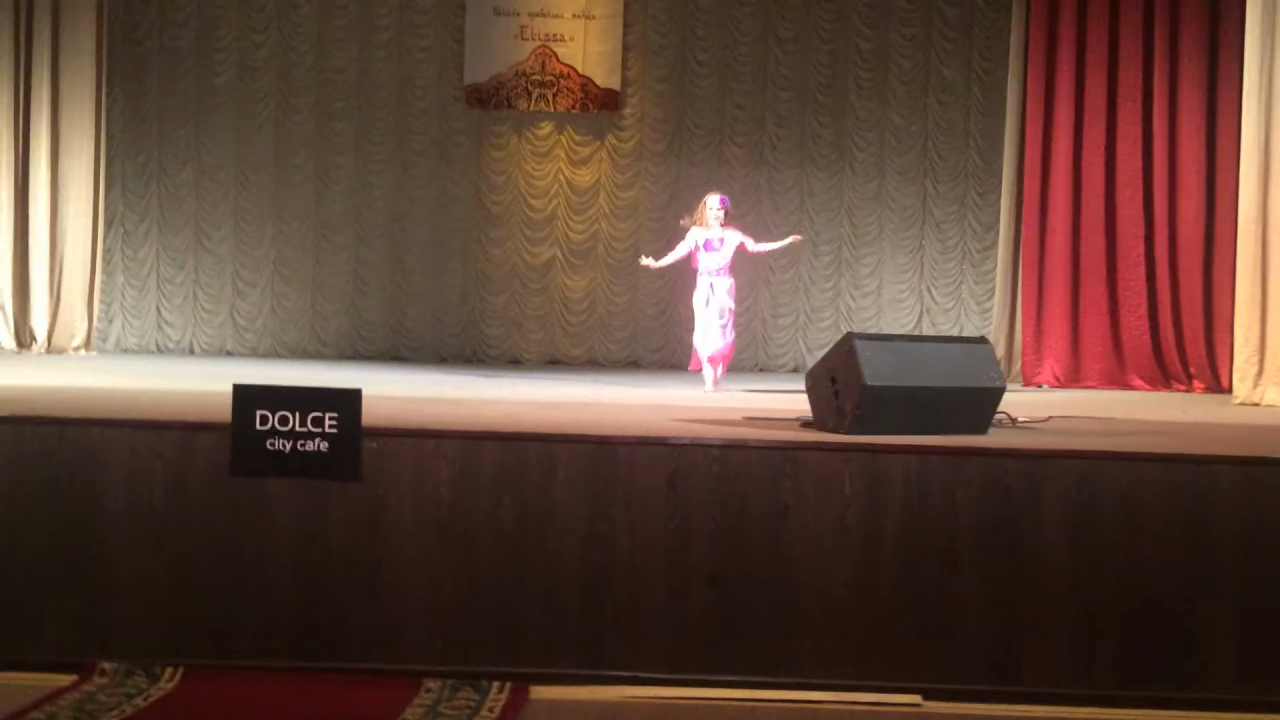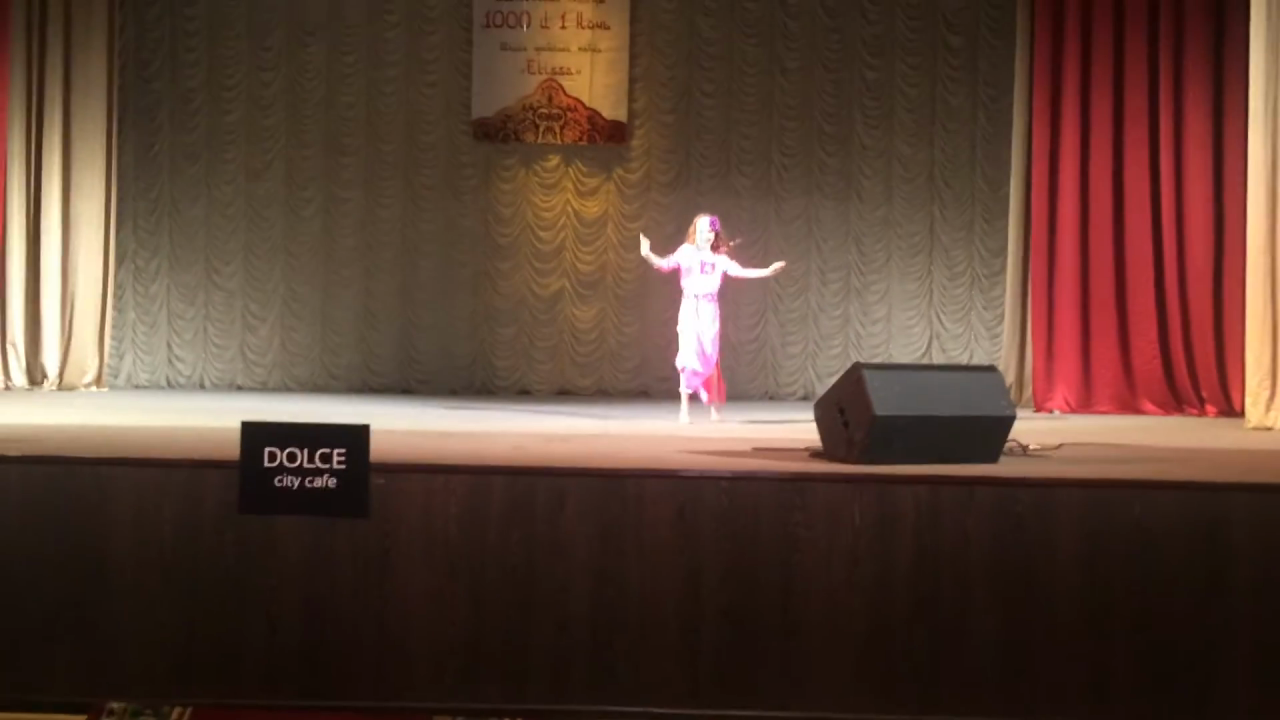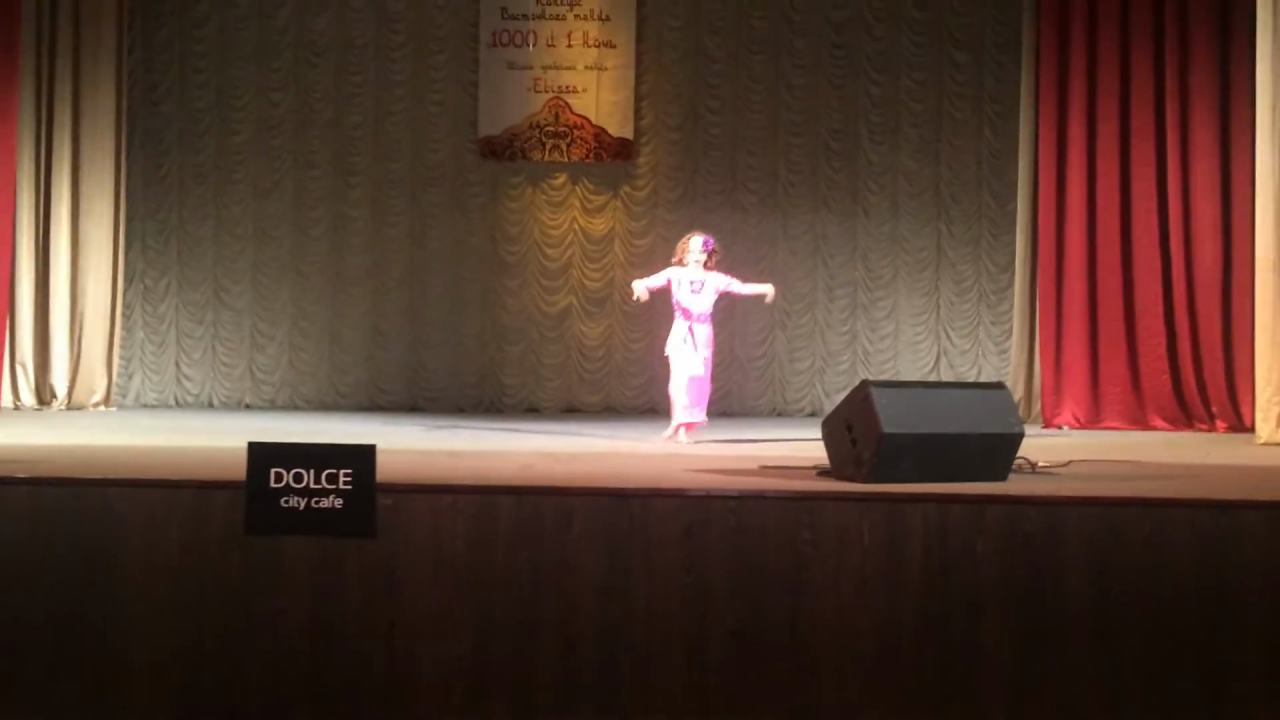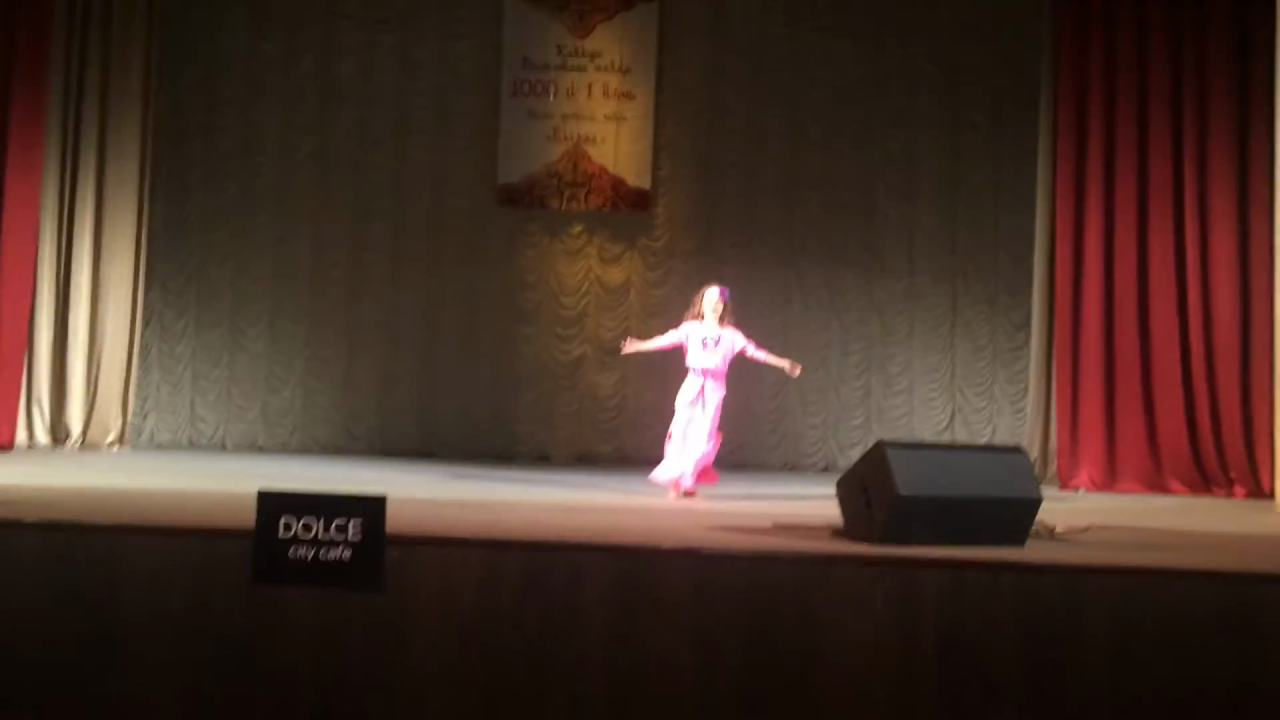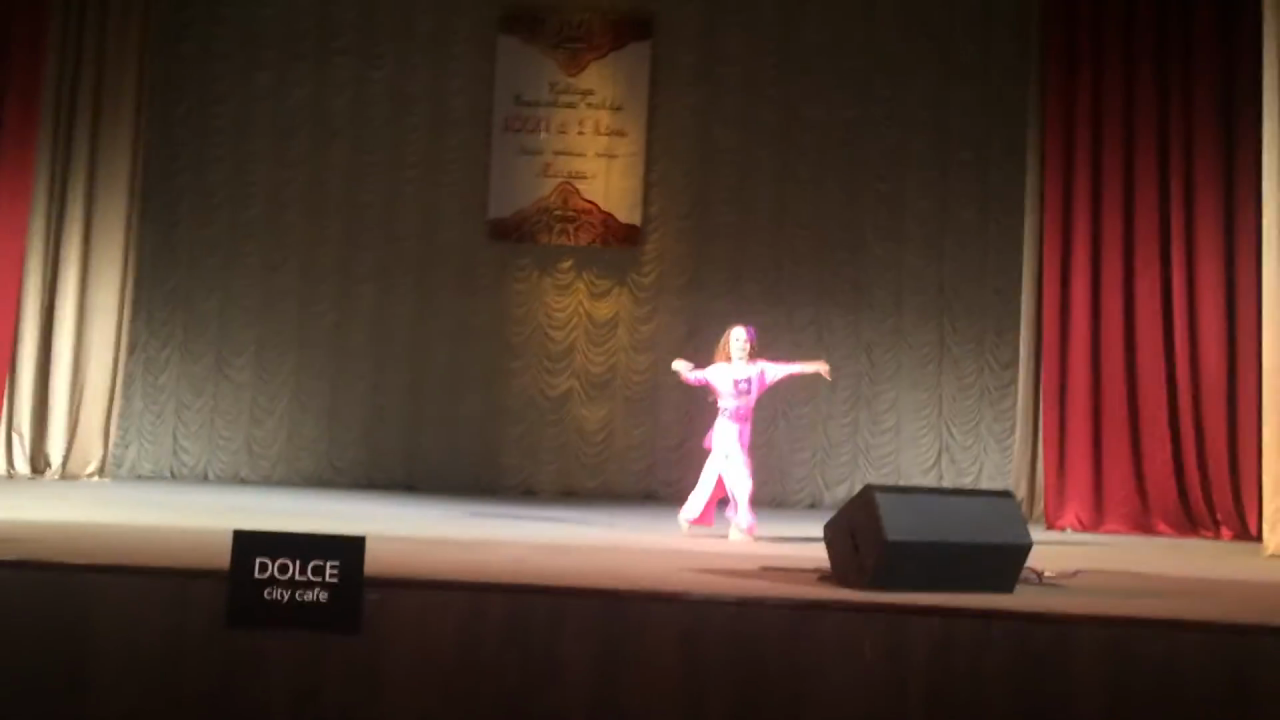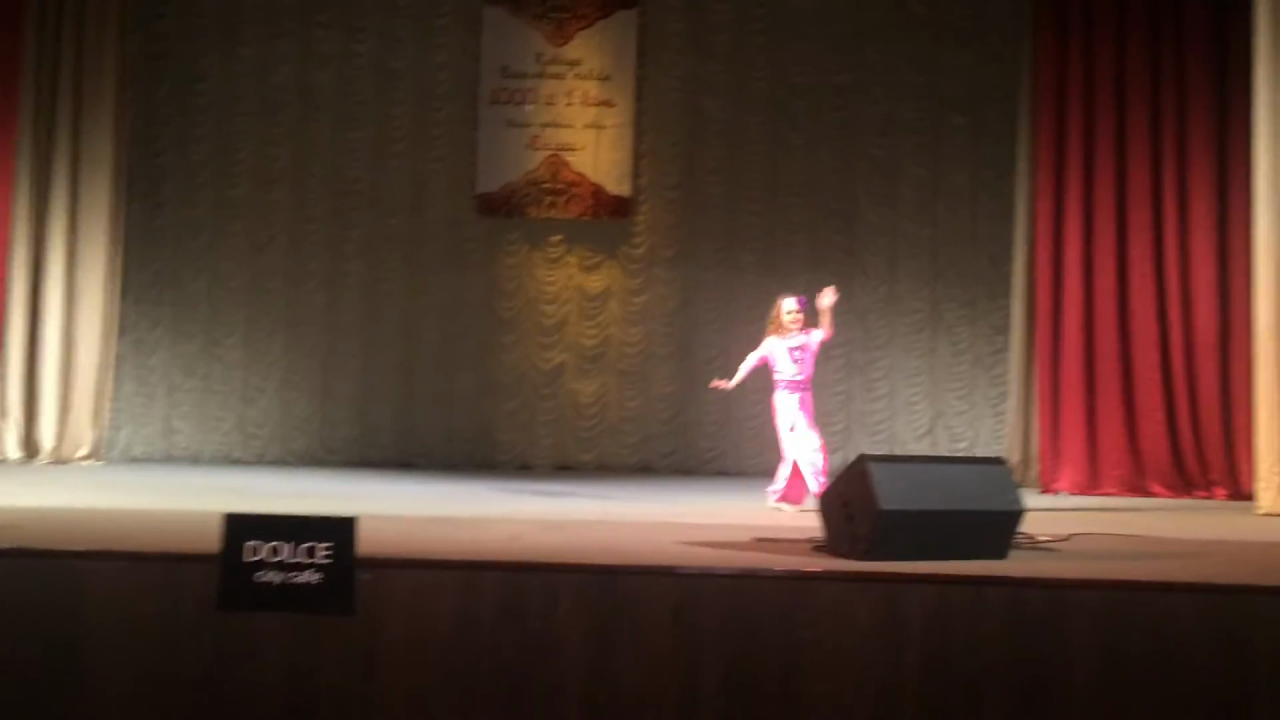
dt=0.4s
person 1, frame 1
left shoulder: (731, 234)
right shoulder: (696, 233)
left elbow: (754, 246)
right elbow: (681, 251)
left wrist: (784, 242)
right wrist: (657, 263)
left hip: (723, 284)
right hip: (703, 285)
left knee: (720, 329)
right knee: (703, 330)
left ankle: (714, 376)
right ankle: (707, 371)
person 1, frame 2
left shoulder: (720, 258)
right shoulder: (686, 251)
left elbow: (739, 271)
right elbow: (665, 265)
left wrist: (768, 271)
right wrist: (648, 255)
left hip: (709, 309)
right hip: (689, 308)
left knee: (709, 357)
right knee: (689, 353)
left ankle: (714, 404)
right ankle: (685, 406)
person 1, frame 3
left shoulder: (714, 277)
right shoulder: (675, 273)
left elbow: (740, 287)
right elbow: (652, 281)
left wrist: (765, 288)
right wrist: (639, 286)
left hip: (702, 330)
right hip: (681, 329)
left knee: (697, 374)
right knee: (681, 371)
left ankle: (685, 425)
right ankle: (679, 423)
person 1, frame 4
left shoulder: (730, 334)
right shoulder: (689, 328)
left elbow: (753, 351)
right elbow: (667, 340)
left wrist: (782, 363)
right wrist: (639, 345)
left hip: (715, 388)
right hip: (693, 384)
left knee: (703, 436)
right knee: (681, 430)
left ankle: (688, 482)
right ankle: (674, 480)
person 1, frame 5
left shoulder: (759, 368)
right shoulder: (718, 370)
left elbow: (786, 369)
right elbow: (694, 377)
left wrist: (815, 367)
right wrist: (680, 369)
left hip: (743, 428)
right hip: (725, 427)
left knee: (716, 475)
right knee: (739, 476)
left ankle: (690, 517)
right ankle: (740, 526)
person 1, frame 6
left shoulder: (809, 337)
right shoulder: (773, 342)
left elbow: (826, 333)
right elbow: (753, 360)
left wrist: (825, 309)
right wrist: (732, 382)
left hip: (804, 397)
right hip: (785, 398)
left knee: (803, 448)
right knee: (809, 445)
left ankle: (780, 496)
